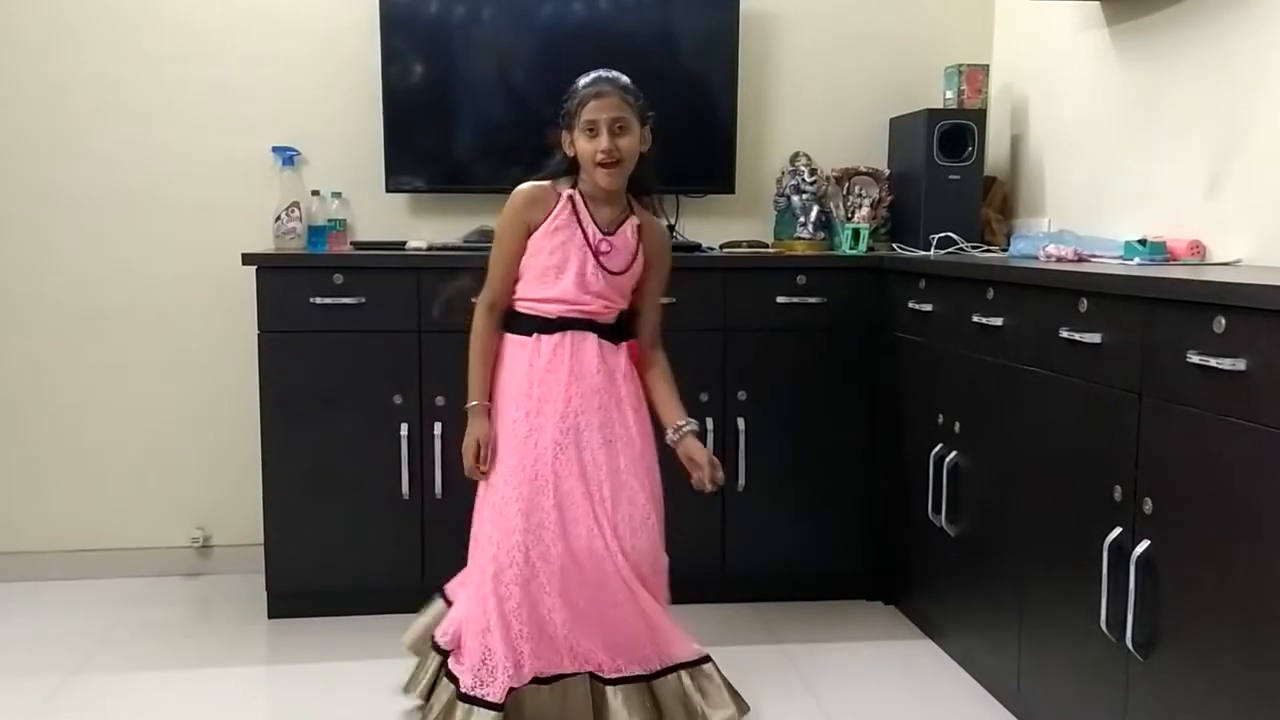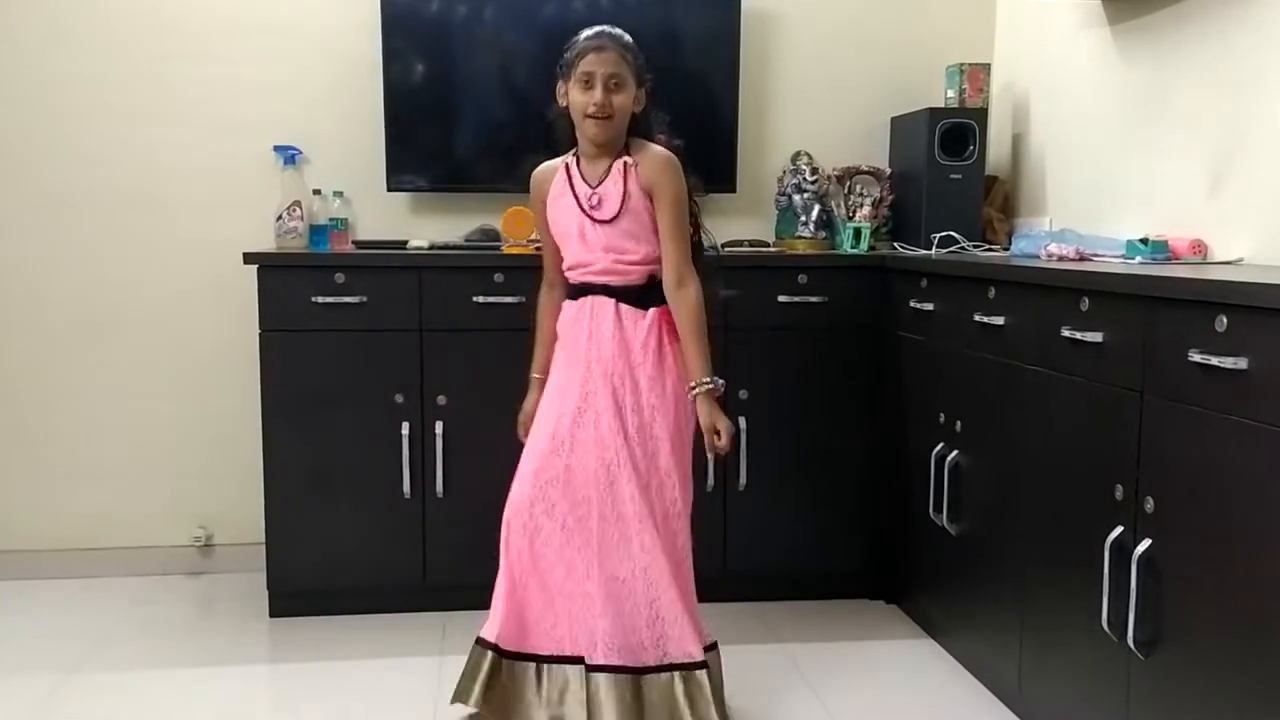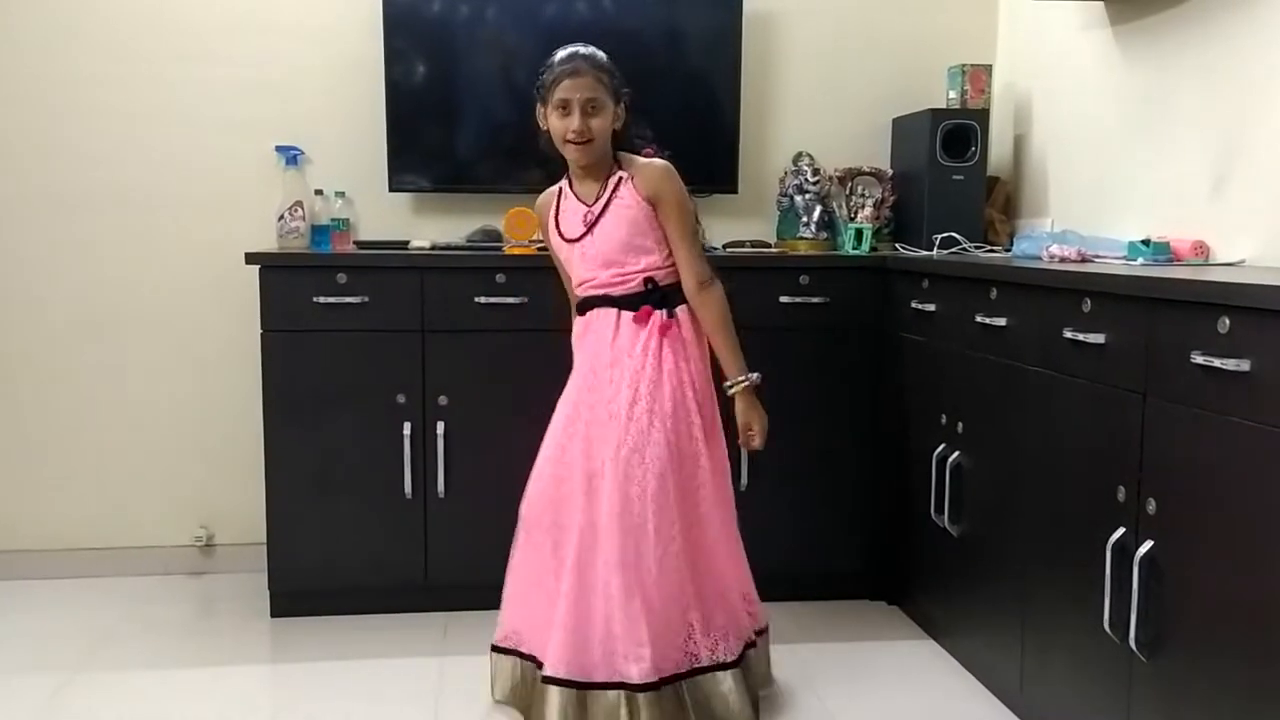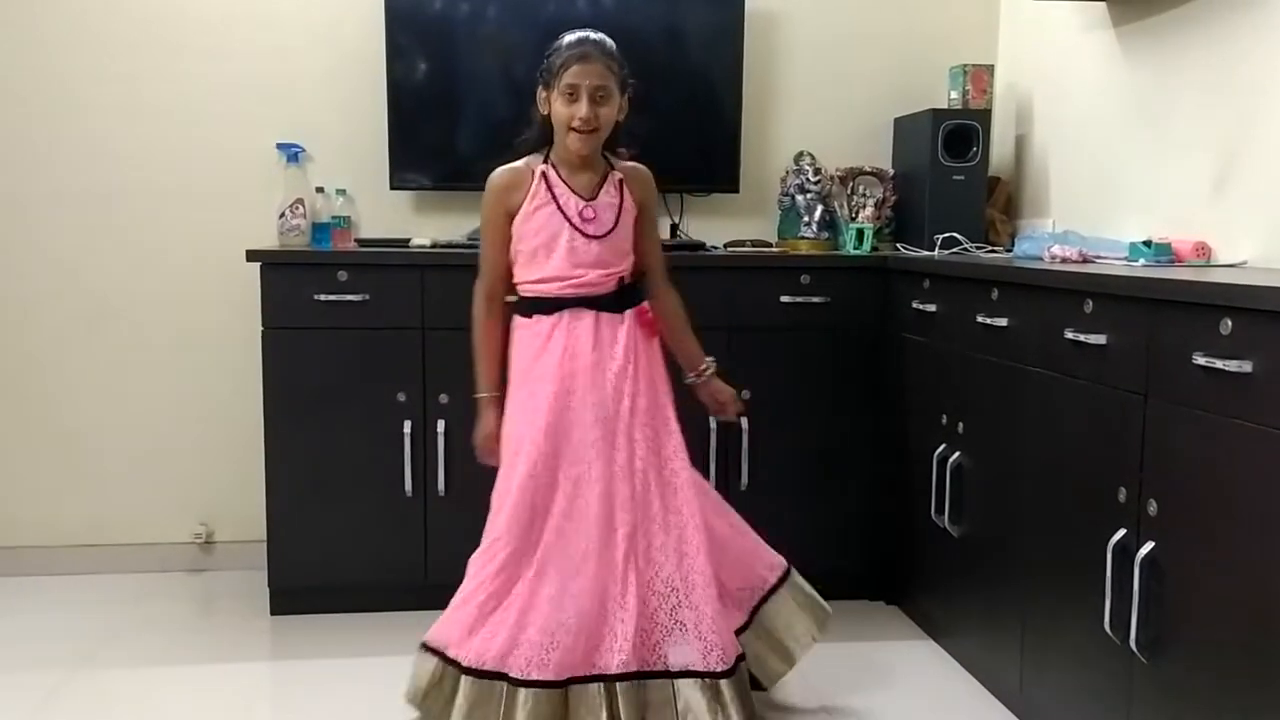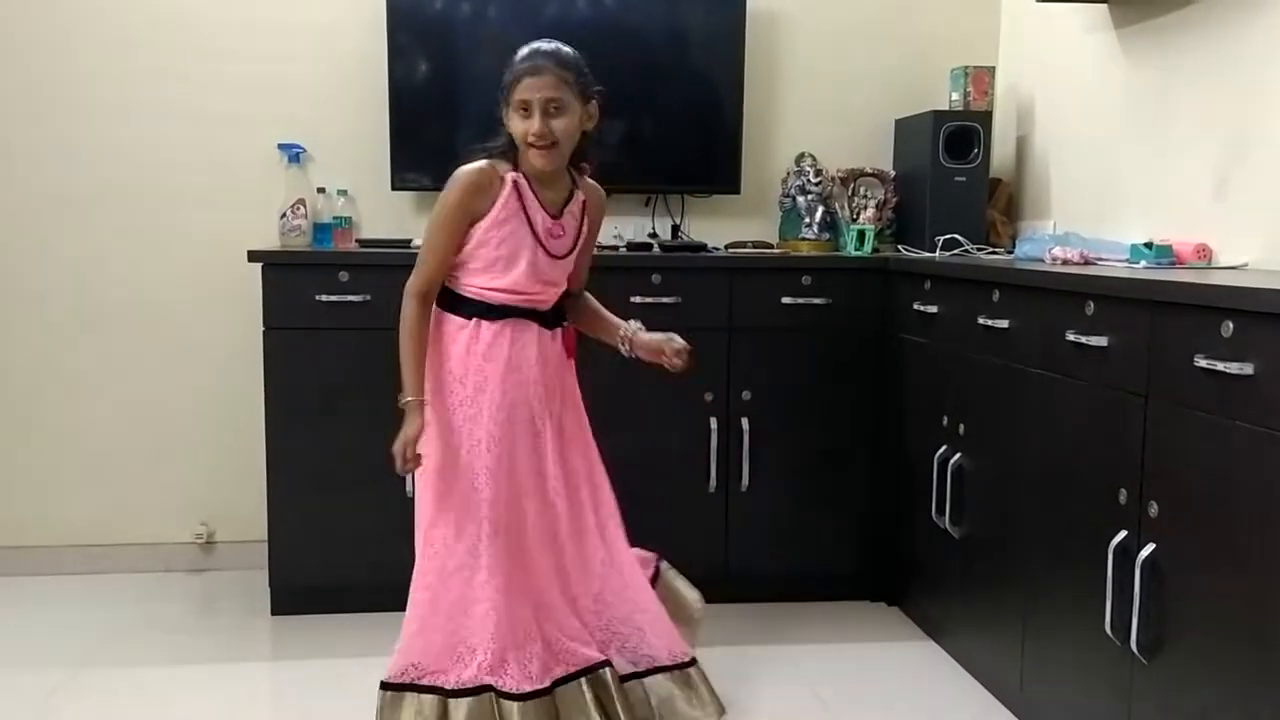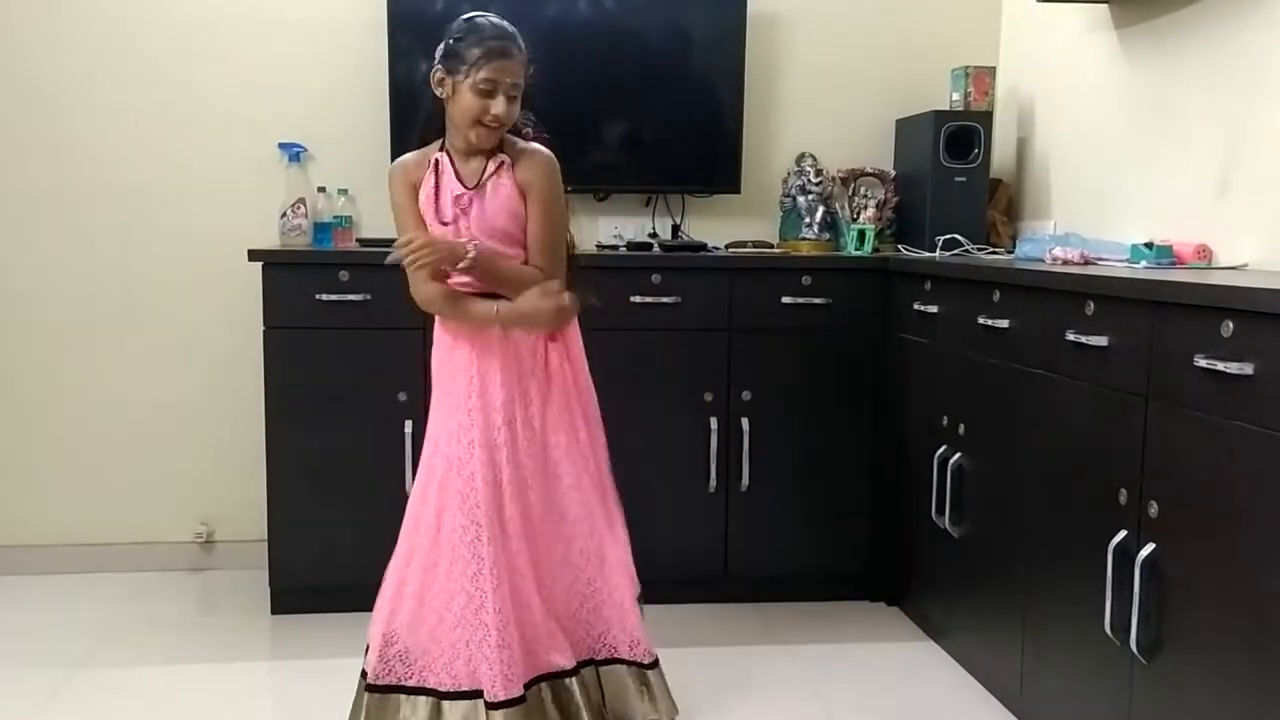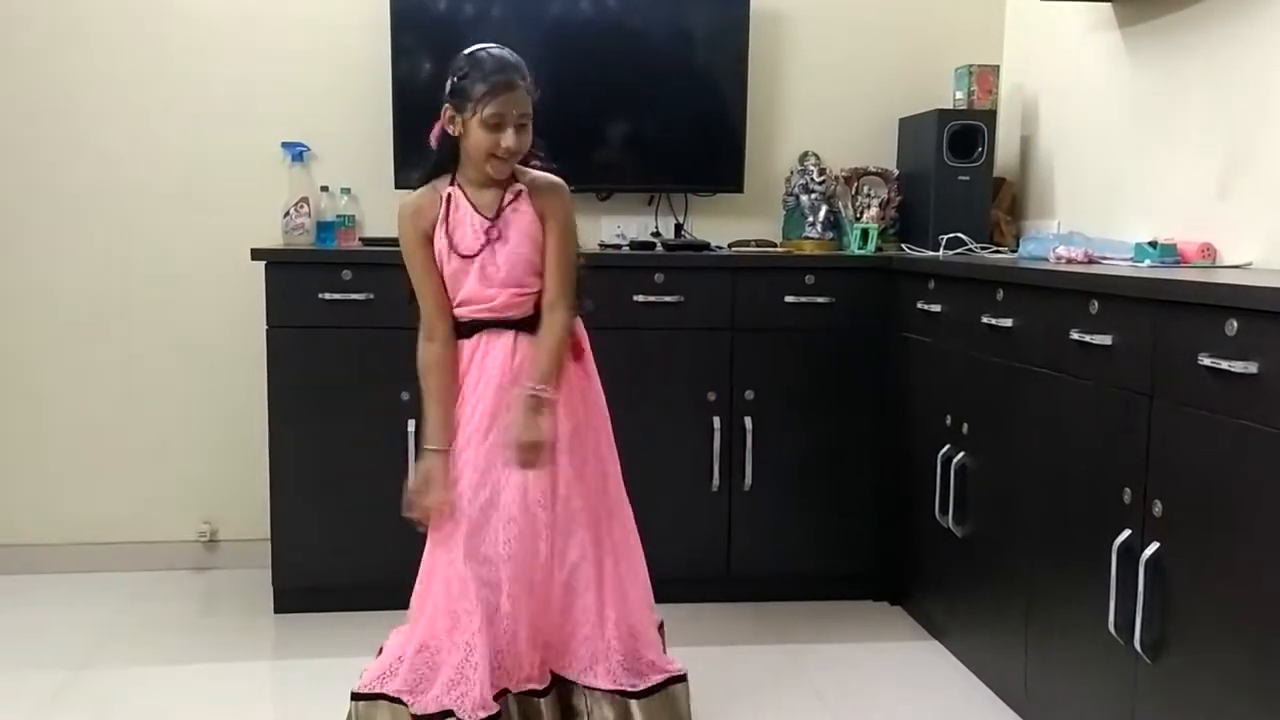
dt=0.3s
person 1, frame 1
left shoulder: (651, 233)
right shoulder: (534, 201)
left elbow: (646, 344)
right elbow: (490, 308)
left wrist: (681, 432)
right wrist: (479, 411)
left hip: (610, 393)
right hip: (533, 385)
left knee: (625, 542)
right knee: (520, 542)
person 1, frame 2
left shoulder: (656, 166)
right shoulder: (547, 180)
left elbow: (681, 280)
left wrist: (704, 390)
right wrist: (538, 383)
left hip: (647, 352)
right hip: (581, 357)
left knee: (643, 515)
right knee: (549, 508)
person 1, frame 3
left shoulder: (654, 178)
right shoulder: (549, 205)
left elbow: (701, 284)
left wrist: (741, 386)
right wrist: (583, 395)
left hip: (659, 359)
right hip: (597, 368)
left knee: (654, 520)
right knee: (566, 514)
person 1, frame 4
left shoulder: (637, 184)
right shoulder: (511, 183)
right elbow: (490, 297)
left wrist: (700, 370)
right wrist: (489, 402)
left hip: (628, 362)
right hip: (544, 366)
left knee: (655, 516)
right knee: (534, 526)
person 1, frame 5
left shoulder: (591, 199)
right shoulder: (475, 184)
right elbow: (420, 293)
left wrist: (635, 338)
right wrist: (415, 406)
left hip: (545, 374)
right hip: (469, 374)
left knee: (572, 529)
right knee: (474, 541)
person 1, frame 6
left shoulder: (535, 165)
right shoulder: (410, 173)
left elbow: (547, 284)
right elbow: (429, 292)
left wrist: (464, 254)
right wrist: (517, 307)
left hip: (545, 367)
right hip: (469, 369)
left knee: (565, 522)
right knee: (470, 526)
person 1, frame 7
left shoulder: (549, 195)
right shoulder: (422, 209)
left elbow: (558, 311)
right elbow: (436, 336)
left wrist: (535, 402)
right wrist: (434, 452)
left hip: (555, 380)
right hip: (481, 392)
left knee: (575, 542)
right knee: (479, 550)
